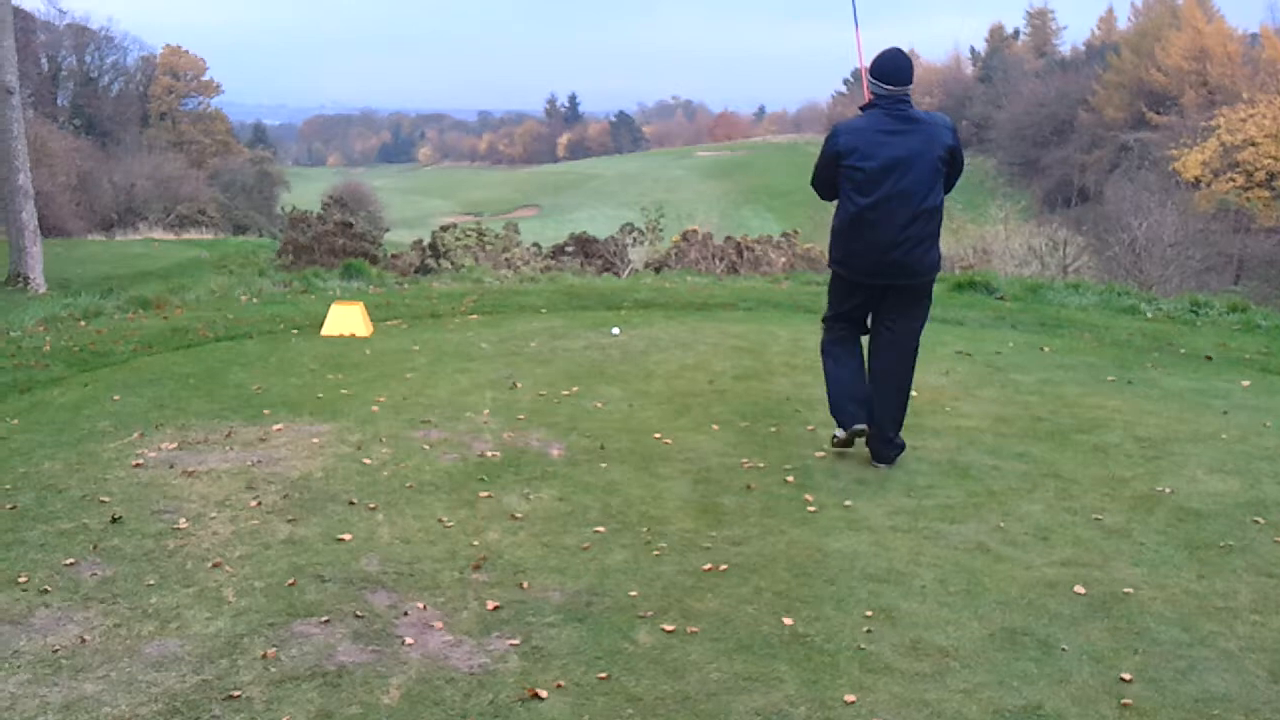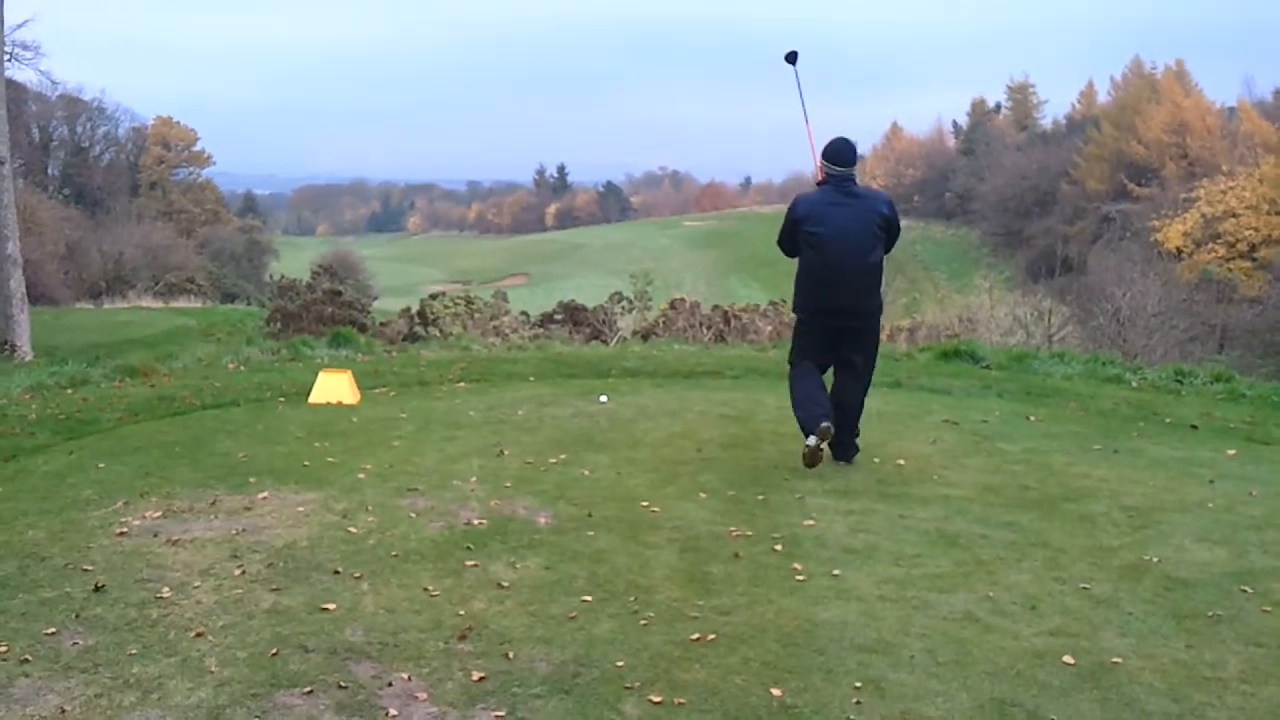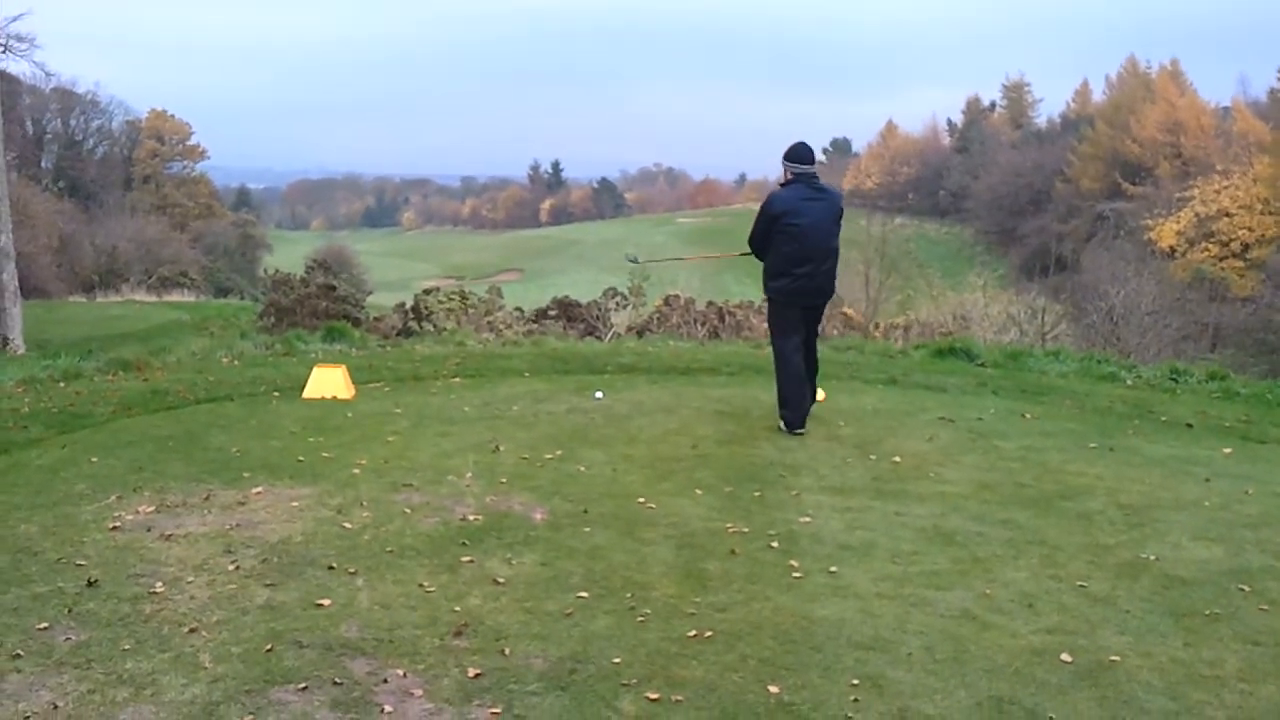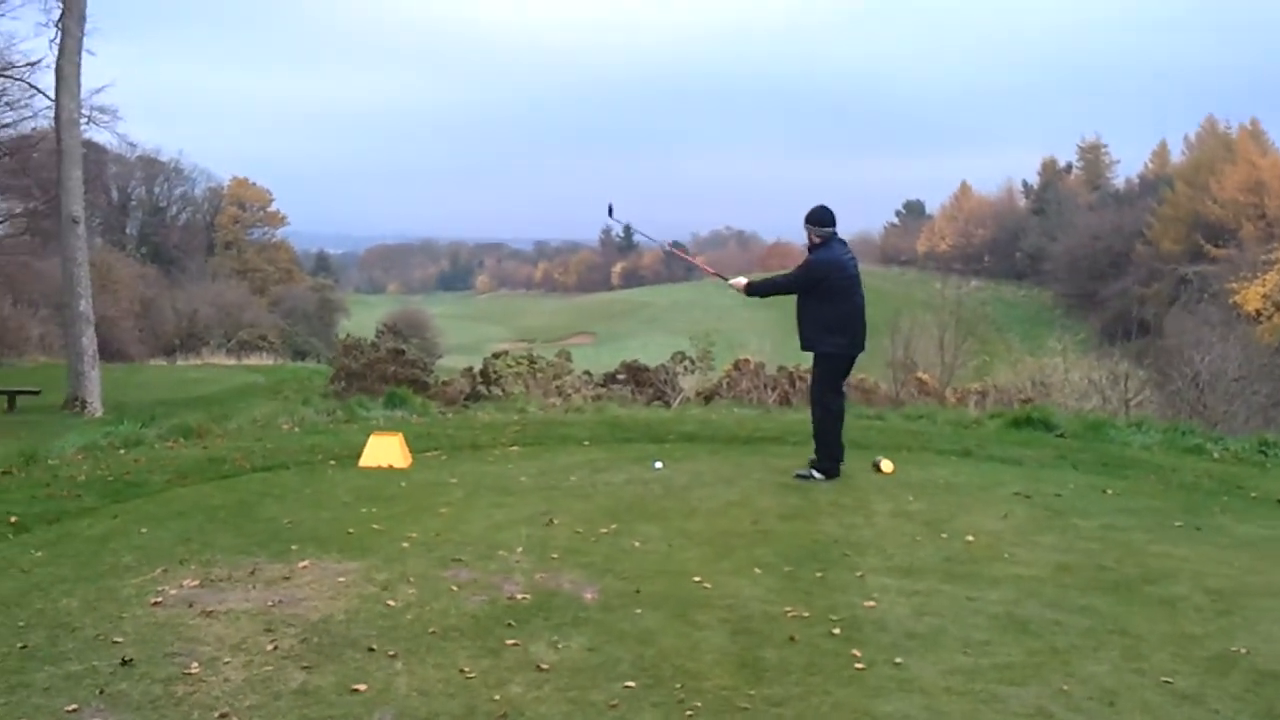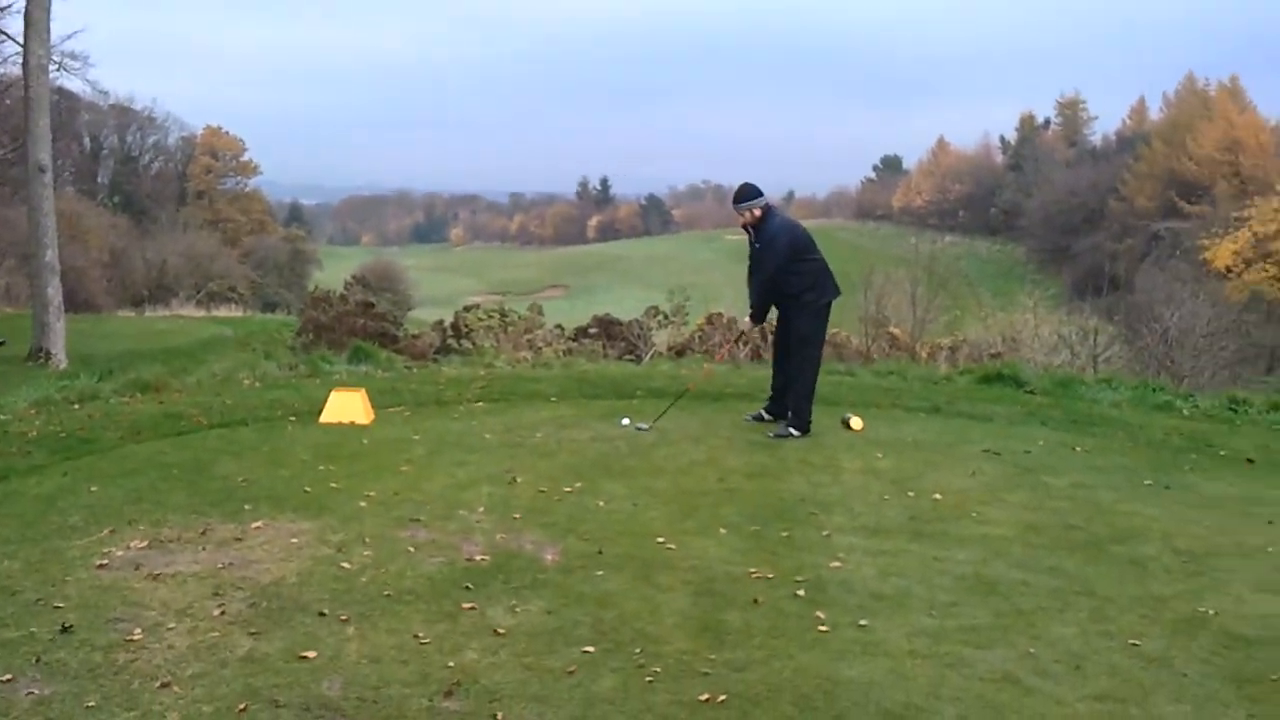
dt=1s
person 1, frame 1
left shoulder: (846, 133)
right shoulder: (942, 130)
left elbow: (823, 188)
right elbow: (949, 181)
left hip: (856, 259)
right hip: (915, 263)
left knee: (841, 332)
right knee: (896, 348)
left ankle: (852, 418)
right ankle: (885, 444)
person 1, frame 2
left shoulder: (804, 205)
right shoulder: (881, 203)
left elbow: (787, 248)
right elbow: (889, 243)
left hip: (815, 307)
right hip: (863, 308)
left knee: (805, 365)
right knee: (852, 374)
left ankle: (818, 424)
right ankle: (844, 445)
person 1, frame 3
left shoulder: (777, 200)
right shoulder: (834, 199)
left elbow: (757, 243)
left wrist: (771, 256)
left hip: (785, 287)
right hip: (820, 286)
left knee: (788, 348)
right knee: (807, 343)
left ankle: (794, 418)
right ankle: (804, 400)
person 1, frame 4
left shoulder: (824, 260)
right shoulder: (837, 252)
left elbow: (789, 283)
right elbow: (797, 281)
left wrist: (749, 286)
right wrist: (756, 285)
left hip: (834, 341)
right hip: (844, 338)
left knee: (825, 399)
right knee: (829, 395)
left ankle: (827, 465)
right ankle: (830, 453)
person 1, frame 5
left shoulder: (778, 231)
right shoulder: (759, 228)
left elbow: (769, 277)
right elbow: (757, 272)
left wrist: (756, 315)
right wrist: (754, 307)
left hip: (811, 297)
right hip: (791, 296)
left knee: (803, 356)
right knee: (782, 350)
left ankle: (799, 422)
right ankle: (777, 407)
